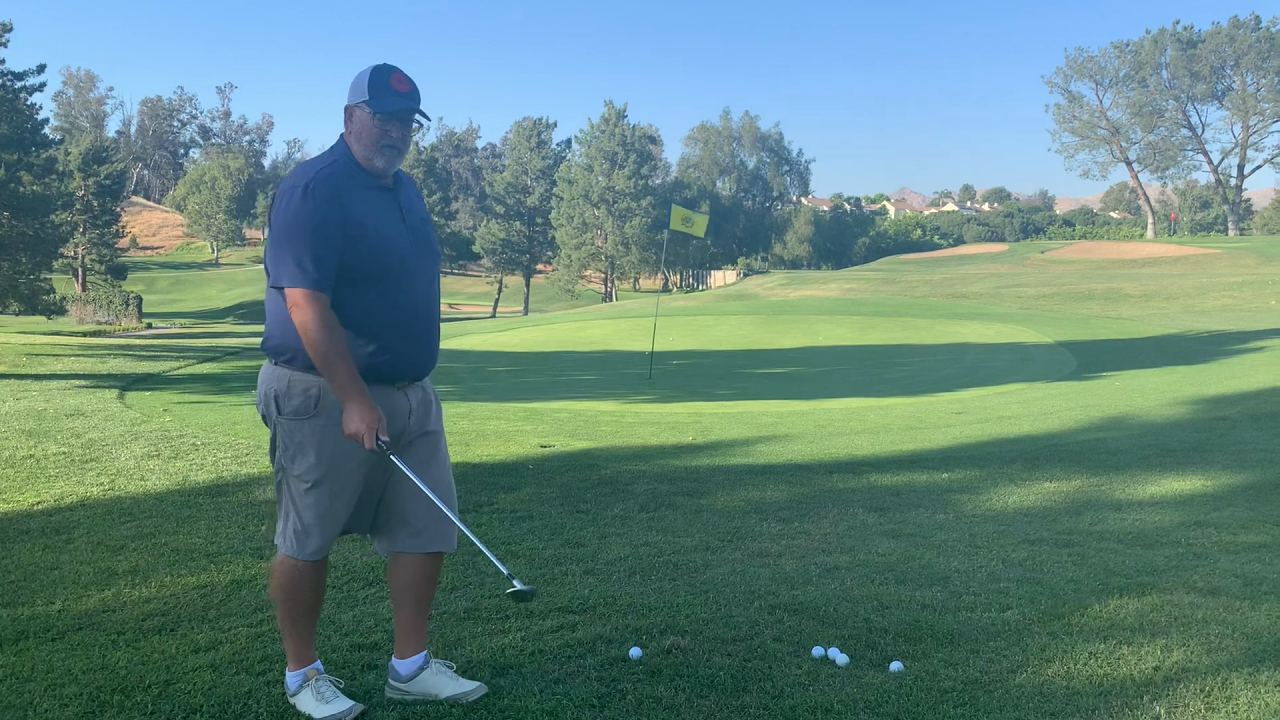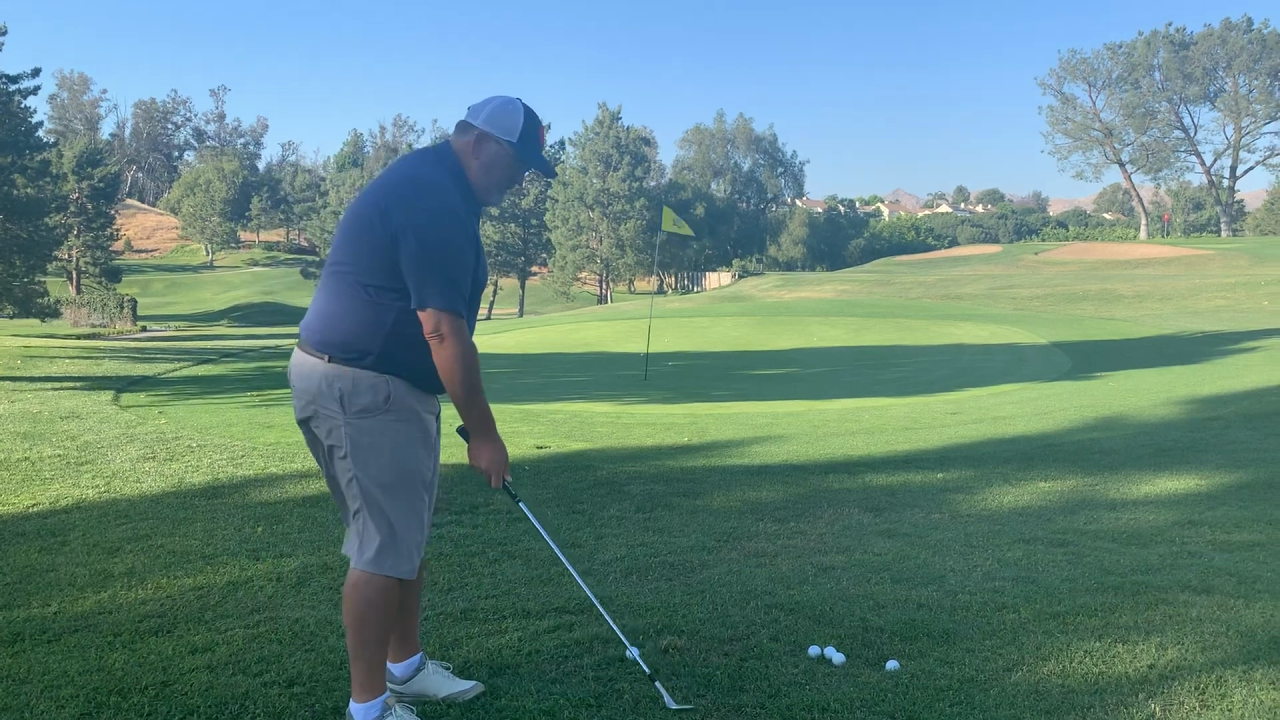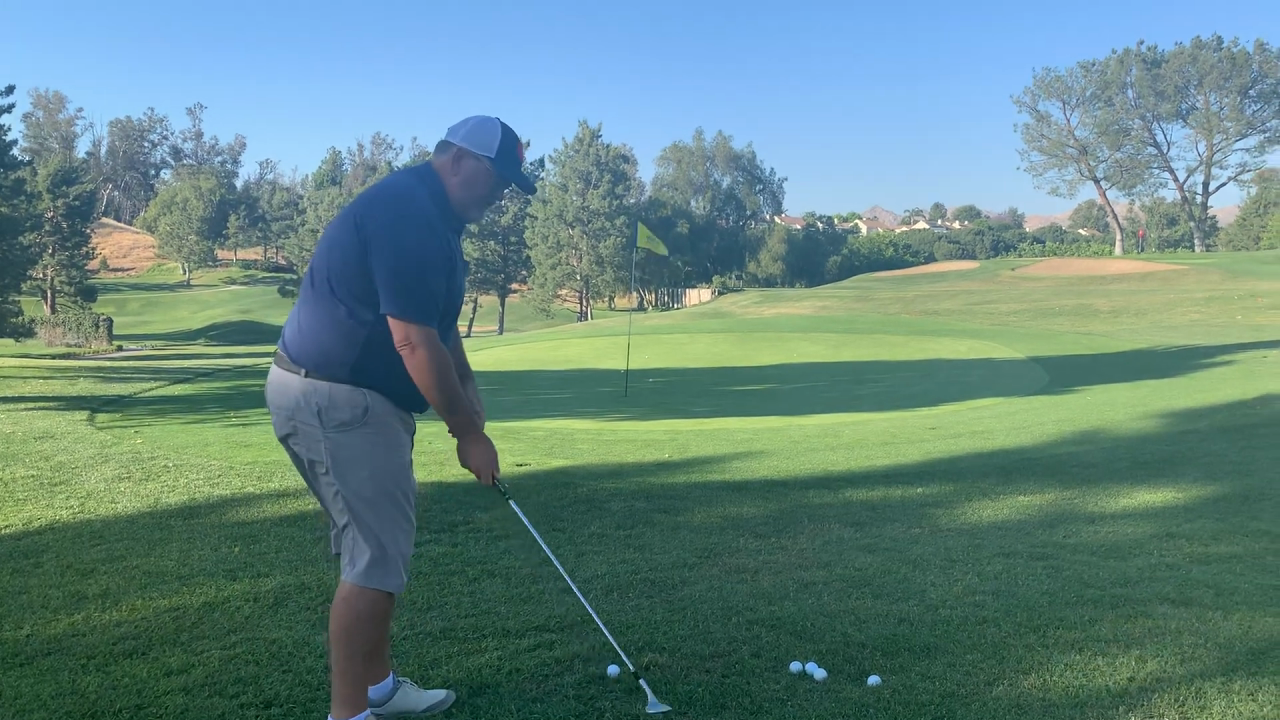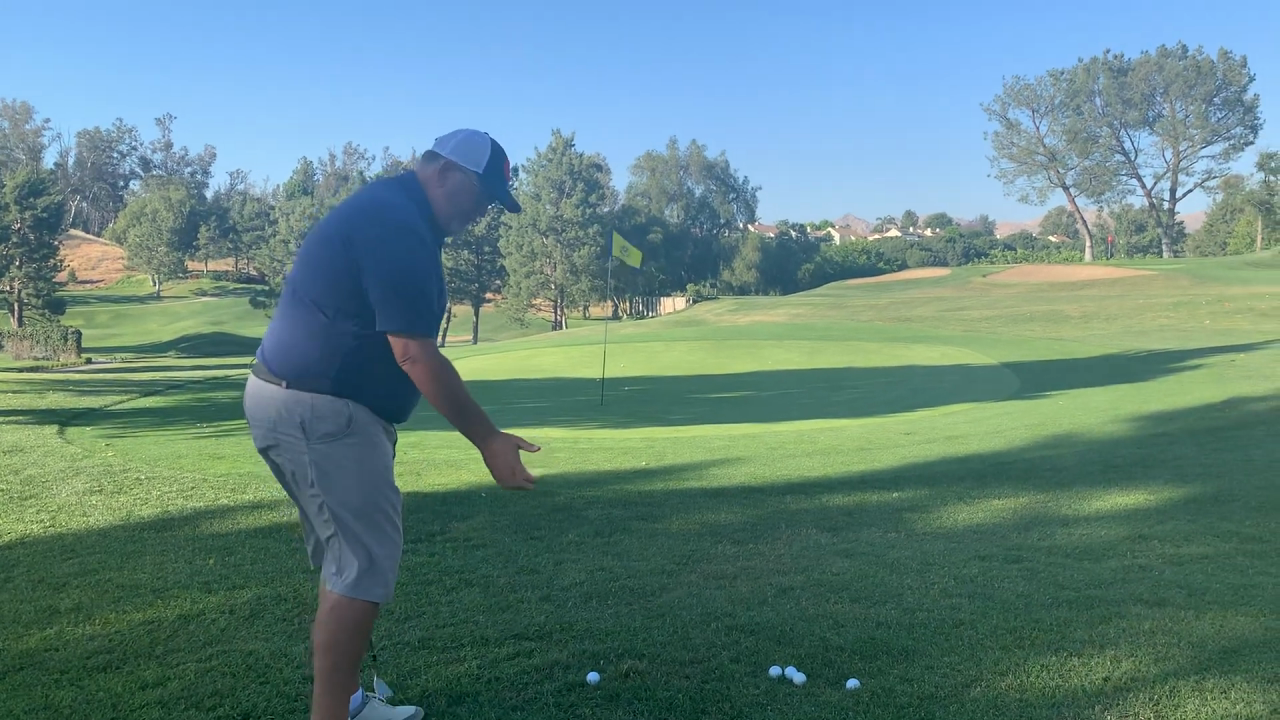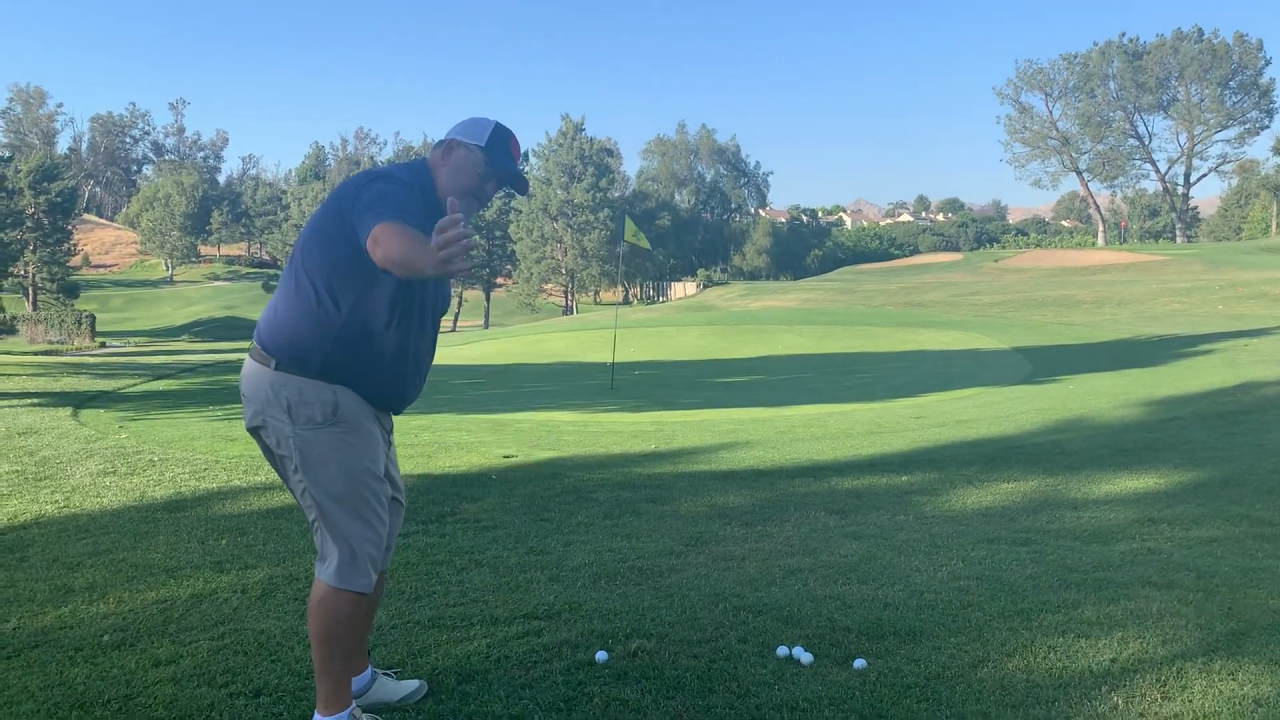
dt=1s
person 1, frame 1
left shoulder: (406, 191)
right shoulder: (314, 189)
right elbow: (305, 305)
left wrist: (408, 386)
right wrist: (355, 400)
left hip: (412, 392)
right hip: (325, 396)
left knee: (426, 528)
right knee: (307, 539)
left ankle: (409, 664)
person 1, frame 2
left shoulder: (430, 181)
right shoulder: (434, 200)
left elbow: (383, 288)
right elbow: (444, 331)
left wrist: (330, 331)
right wrist: (483, 432)
left hip: (377, 379)
right hip: (361, 386)
left knee: (406, 531)
right knee: (385, 541)
left ankle: (404, 666)
person 1, frame 3
left shoulder: (429, 214)
right shoulder: (408, 212)
left elbow: (438, 327)
right elbow: (414, 341)
left wrist: (468, 391)
right wrist: (469, 434)
left hip: (357, 396)
right hip: (334, 398)
left knee: (380, 546)
right knee: (376, 556)
person 1, frame 4
left shoulder: (389, 211)
right shoulder: (396, 223)
right elbow: (414, 354)
right wrist: (488, 440)
left hip: (320, 403)
right hip: (319, 409)
left knee: (352, 559)
right knee: (362, 566)
person 1, frame 5
left shoulder: (428, 221)
right shoulder: (390, 188)
right elbow: (390, 246)
right wrist: (433, 261)
left hip: (348, 393)
right hip: (308, 392)
left knee: (376, 536)
right knee: (351, 549)
